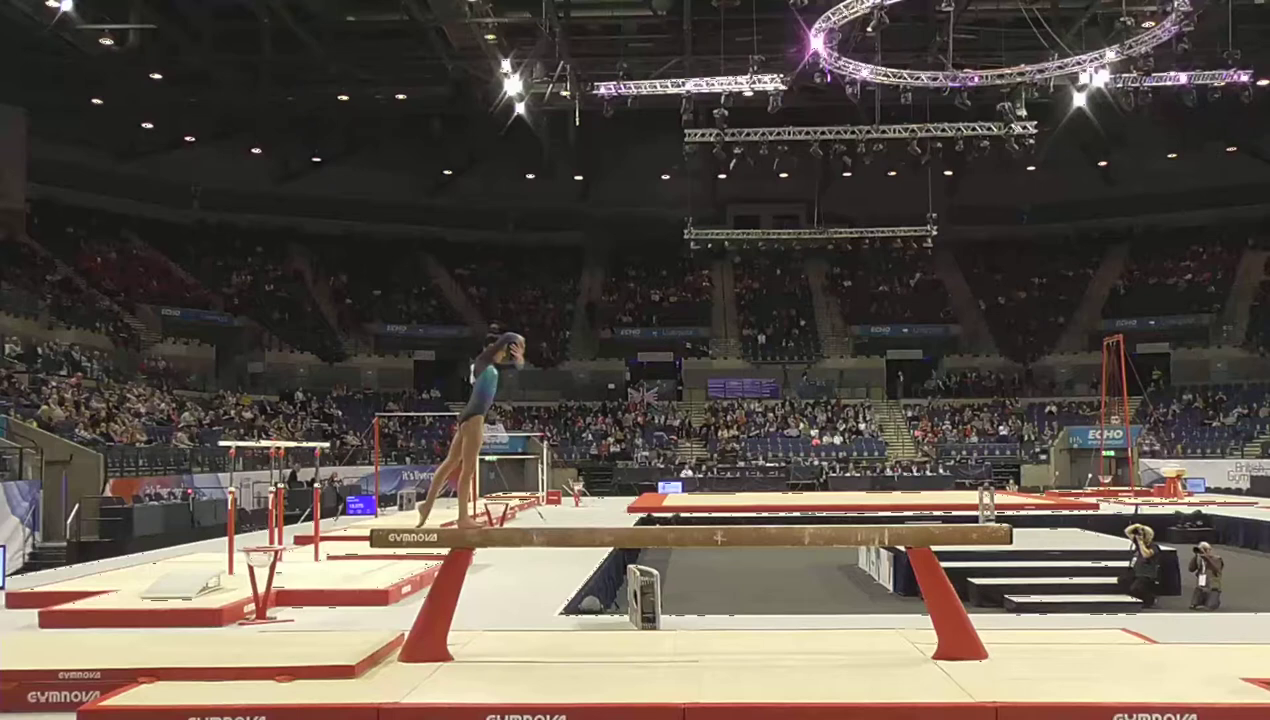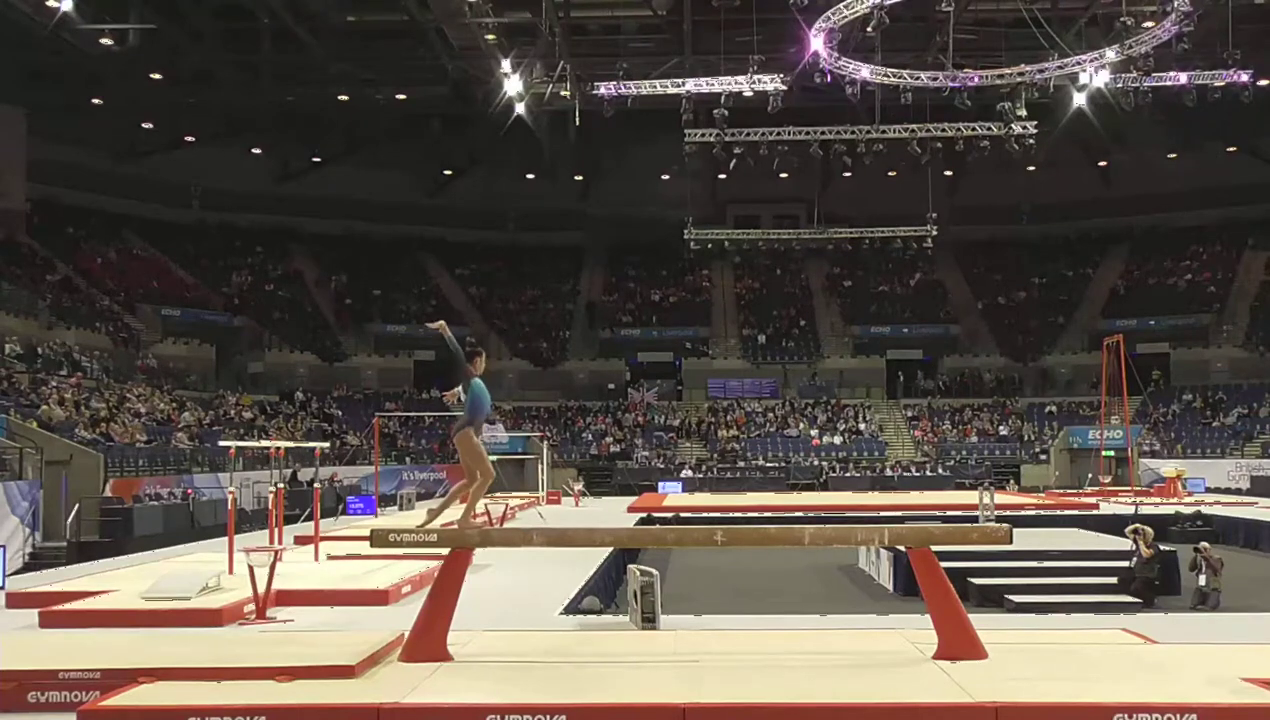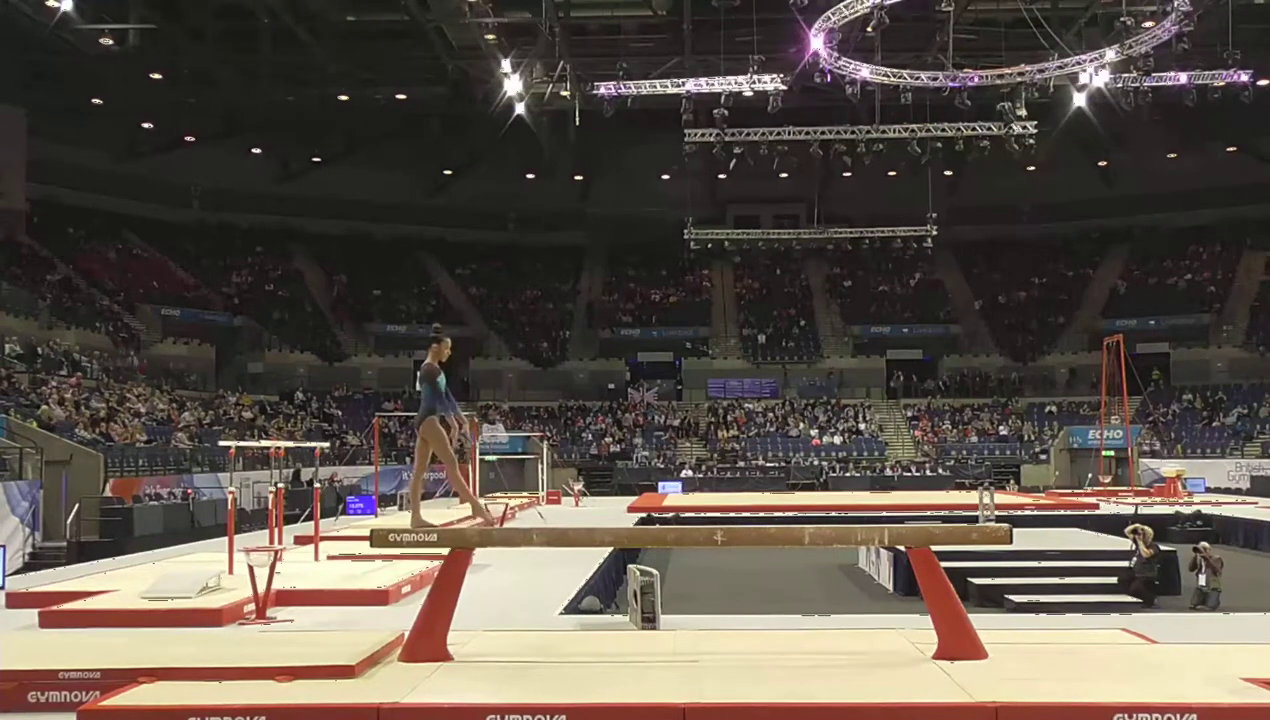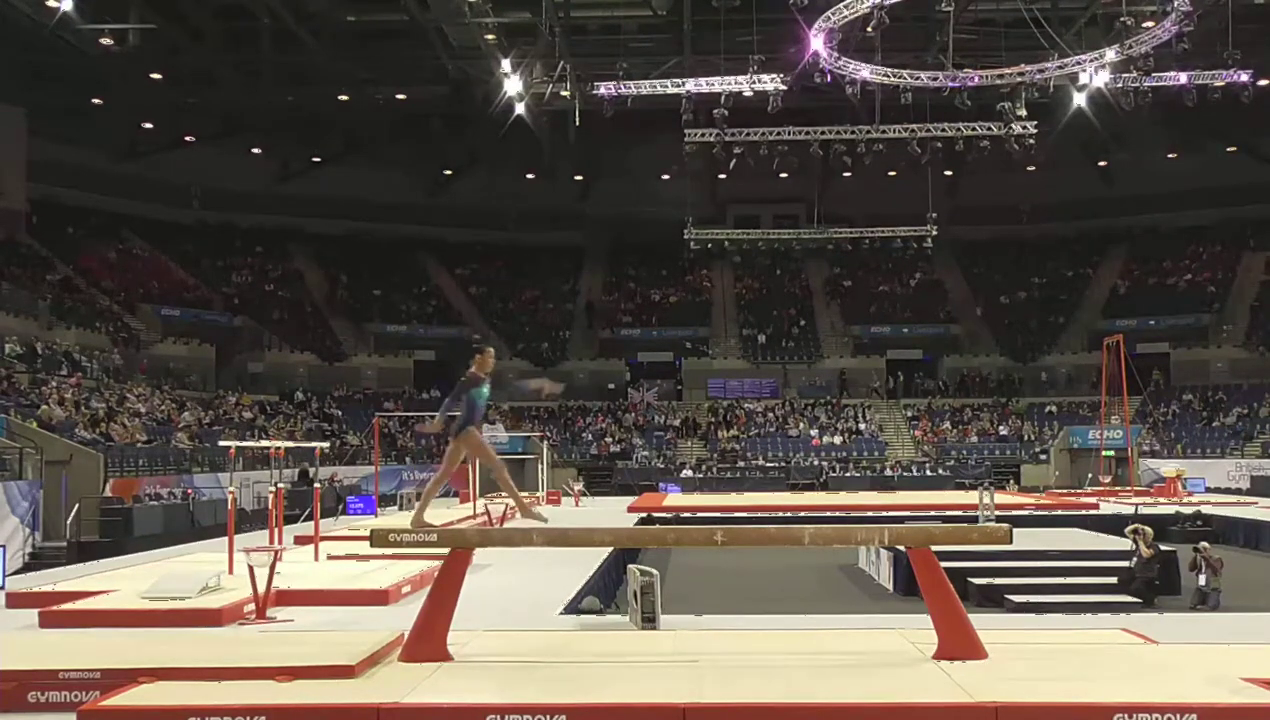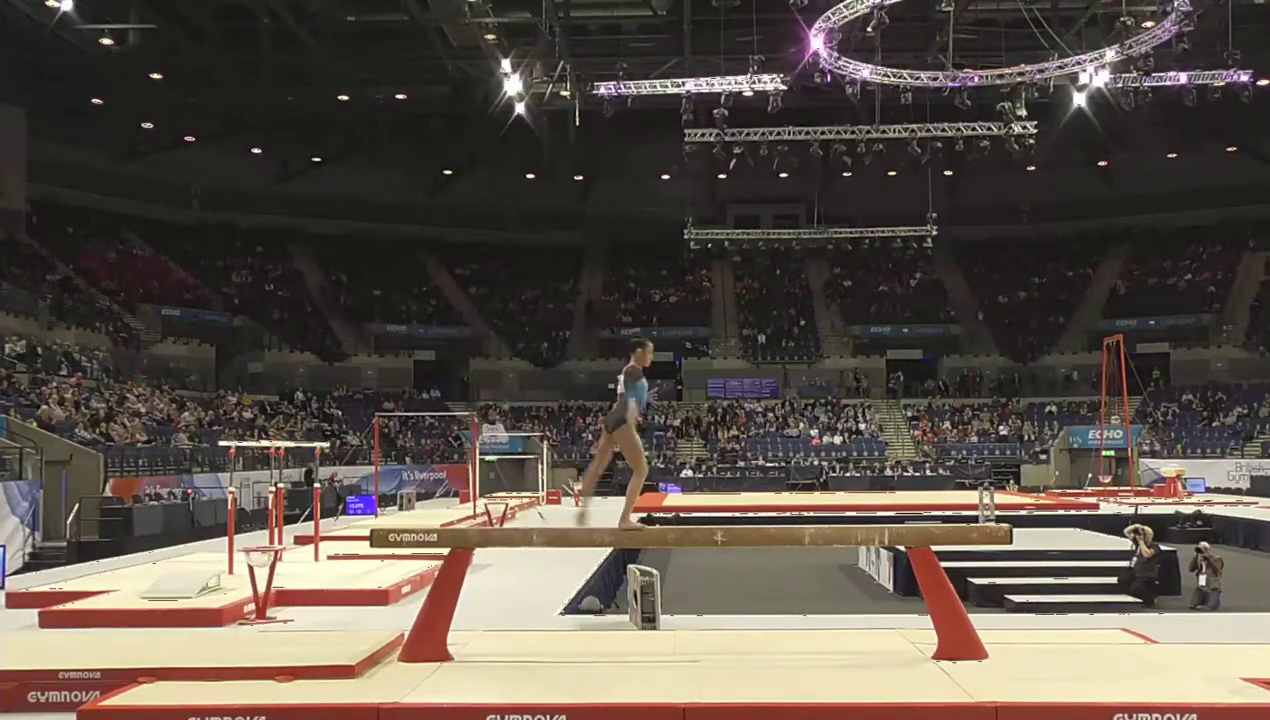
dt=1s
person 1, frame 1
left shoulder: (491, 366)
right shoulder: (482, 361)
left elbow: (516, 365)
right elbow: (506, 338)
left wrist: (518, 358)
right wrist: (518, 339)
left hip: (470, 418)
right hip: (473, 418)
left knee: (451, 462)
right knee: (468, 468)
left ankle: (427, 504)
right ankle: (463, 518)
person 1, frame 2
left shoulder: (473, 380)
right shoulder: (469, 376)
right elbow: (458, 352)
left wrist: (458, 391)
right wrist: (445, 329)
left hip: (470, 434)
right hip: (465, 433)
left knee: (471, 480)
right knee: (487, 475)
left ankle: (437, 510)
right ankle: (465, 518)
person 1, frame 3
left shoulder: (433, 369)
right shoulder: (429, 370)
left elbow: (447, 396)
right elbow: (440, 398)
left wrist: (461, 418)
right wrist: (453, 423)
left hip: (426, 422)
right hip: (429, 421)
left knee: (419, 469)
right knee: (451, 463)
left ankle: (416, 517)
right ankle: (476, 506)
person 1, frame 4
left shoulder: (484, 379)
right shoulder: (470, 378)
right elbow: (452, 399)
right wrist: (438, 421)
left hip: (469, 430)
right hip: (466, 430)
left knee: (443, 475)
right knee: (498, 466)
left ankle: (418, 517)
right ankle: (524, 508)
person 1, frame 5
left shoulder: (630, 371)
right shoulder: (633, 371)
right elbow: (630, 390)
right wrist: (631, 410)
left hip: (613, 421)
right hip: (621, 424)
left knee: (596, 468)
right knee: (640, 471)
left ankle: (583, 509)
right ankle: (625, 519)
